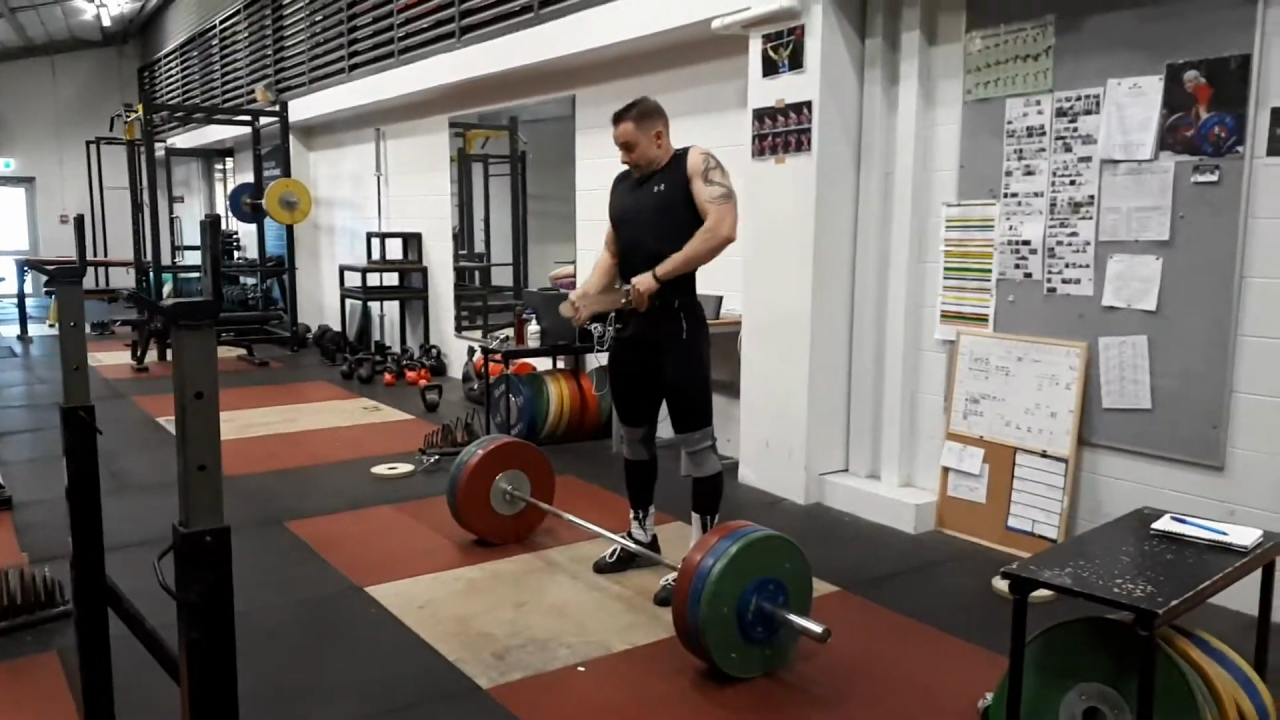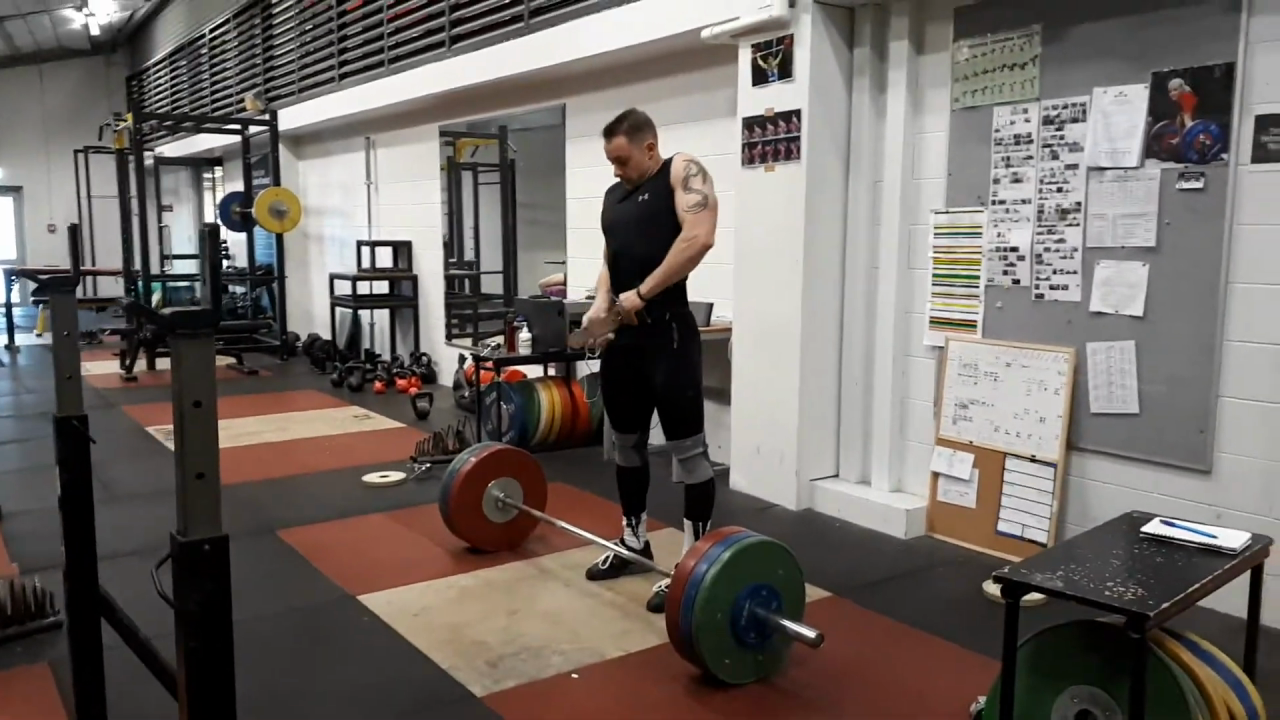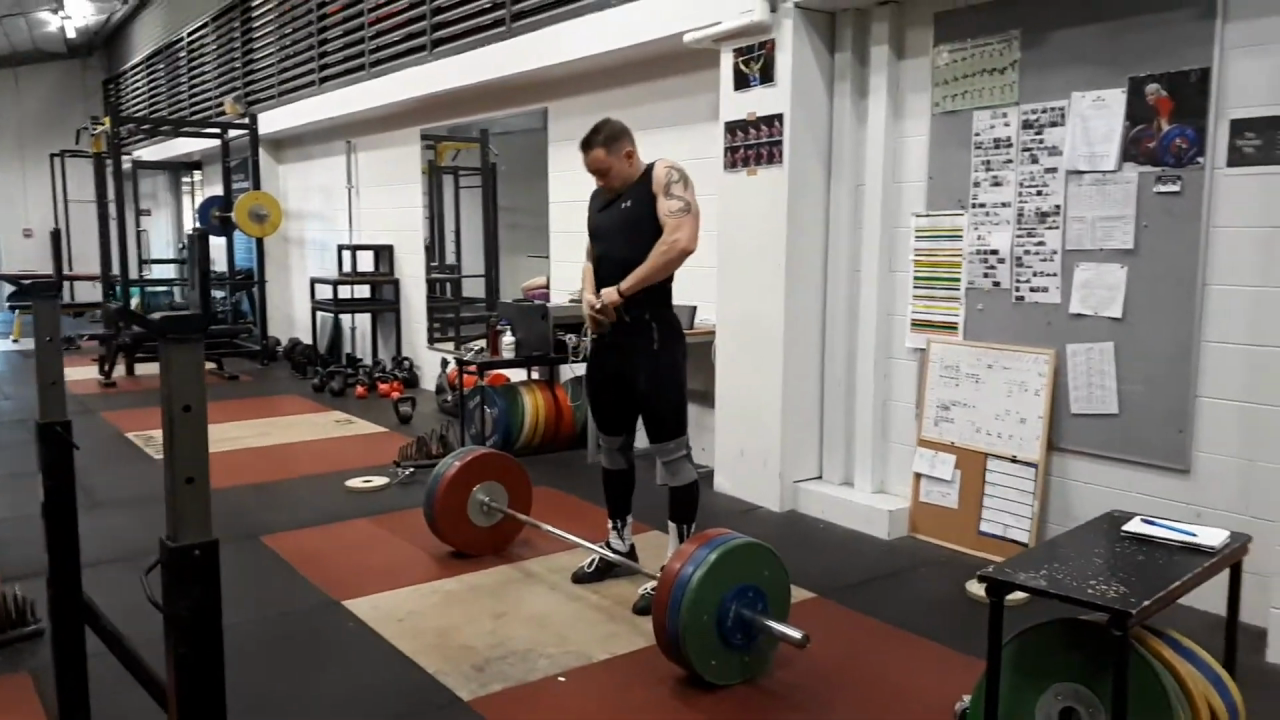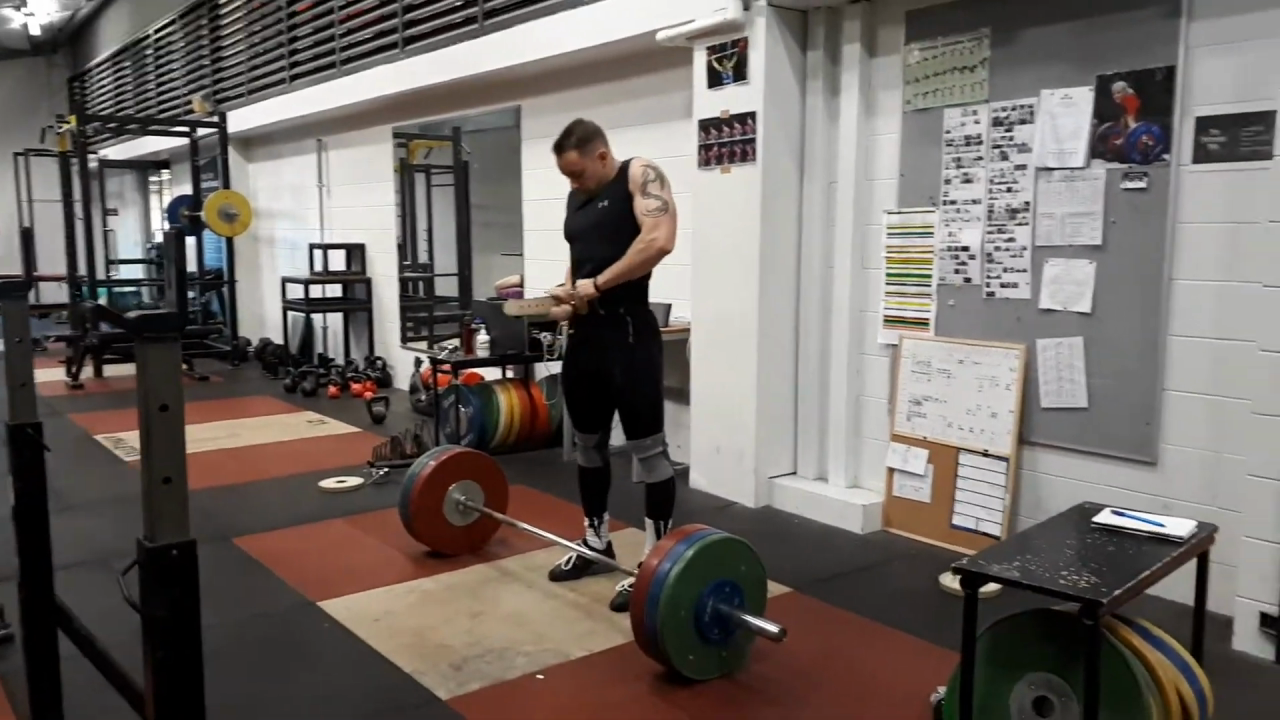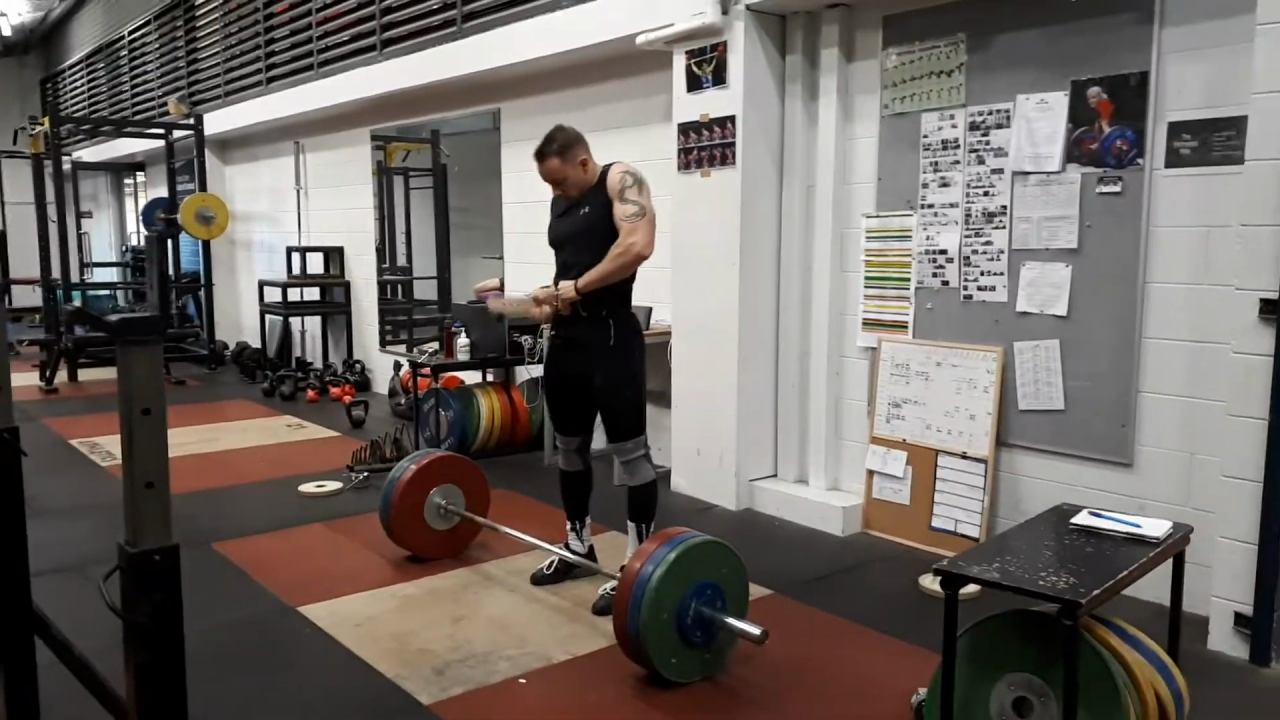
dt=0.2s
person 1, frame 1
left shoulder: (697, 164)
right shoulder: (622, 184)
left elbow: (722, 227)
right elbow: (612, 250)
left wrist: (657, 276)
right wrist: (586, 293)
left hip: (678, 324)
right hip: (630, 326)
left knee: (695, 441)
right knee: (634, 436)
right ankle: (641, 535)
person 1, frame 2
left shoulder: (683, 171)
right shoulder: (615, 194)
left elbow: (699, 237)
left wrist: (643, 294)
right wrist: (601, 305)
left hip: (668, 332)
right hip: (623, 337)
left knee: (687, 448)
right knee: (626, 443)
right ankle: (634, 542)
person 1, frame 3
left shoulder: (665, 178)
right shoulder: (599, 199)
left elbow: (681, 241)
left wrist: (622, 292)
right wrist: (590, 297)
left hip: (652, 335)
right hip: (607, 338)
left knee: (670, 451)
right knee: (612, 446)
right ankle: (619, 545)
person 1, frame 4
left shoulder: (640, 176)
right shoulder: (577, 198)
left elbow: (659, 239)
left wrist: (598, 285)
right wrist: (568, 291)
left hip: (628, 332)
right hip: (584, 334)
left knee: (646, 448)
right knee: (588, 444)
right ankle: (596, 543)
person 1, frame 5
left shoulder: (621, 181)
right shoulder: (562, 203)
left elbow: (638, 245)
left wrist: (578, 288)
right wrist: (551, 294)
left hip: (610, 335)
right hip: (565, 337)
left knee: (629, 451)
right knee: (570, 447)
right ankle: (578, 546)
